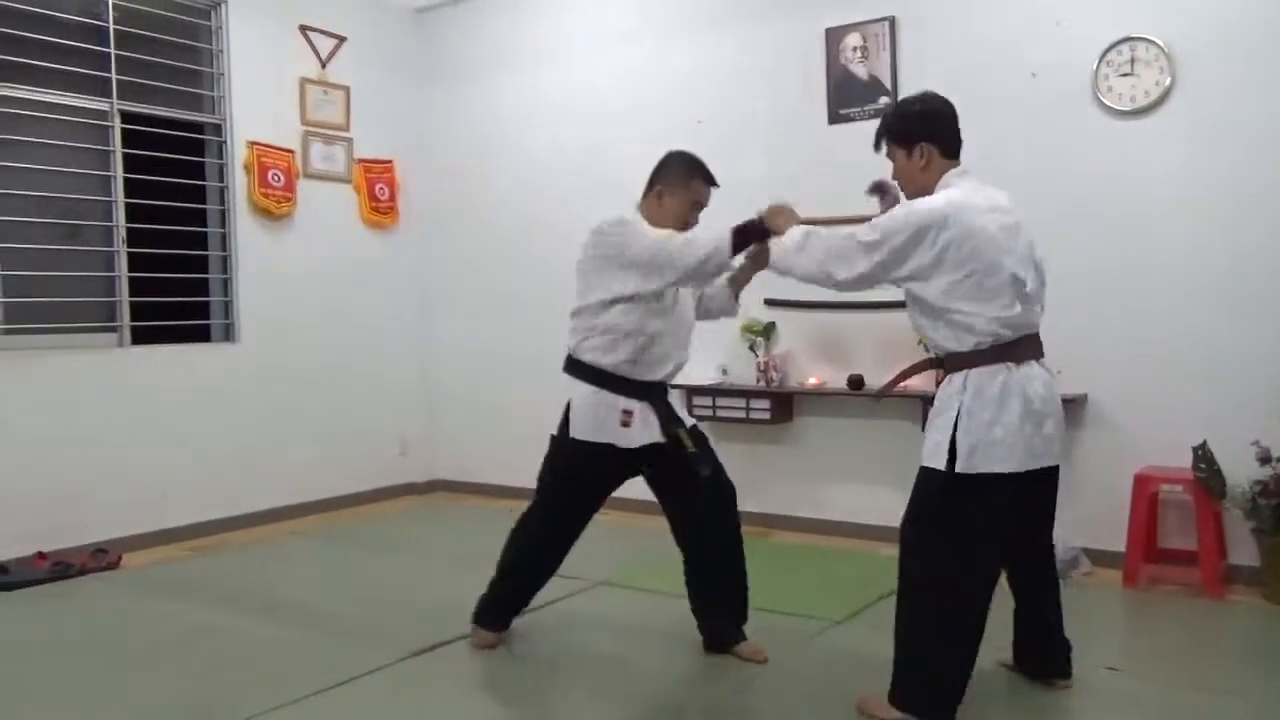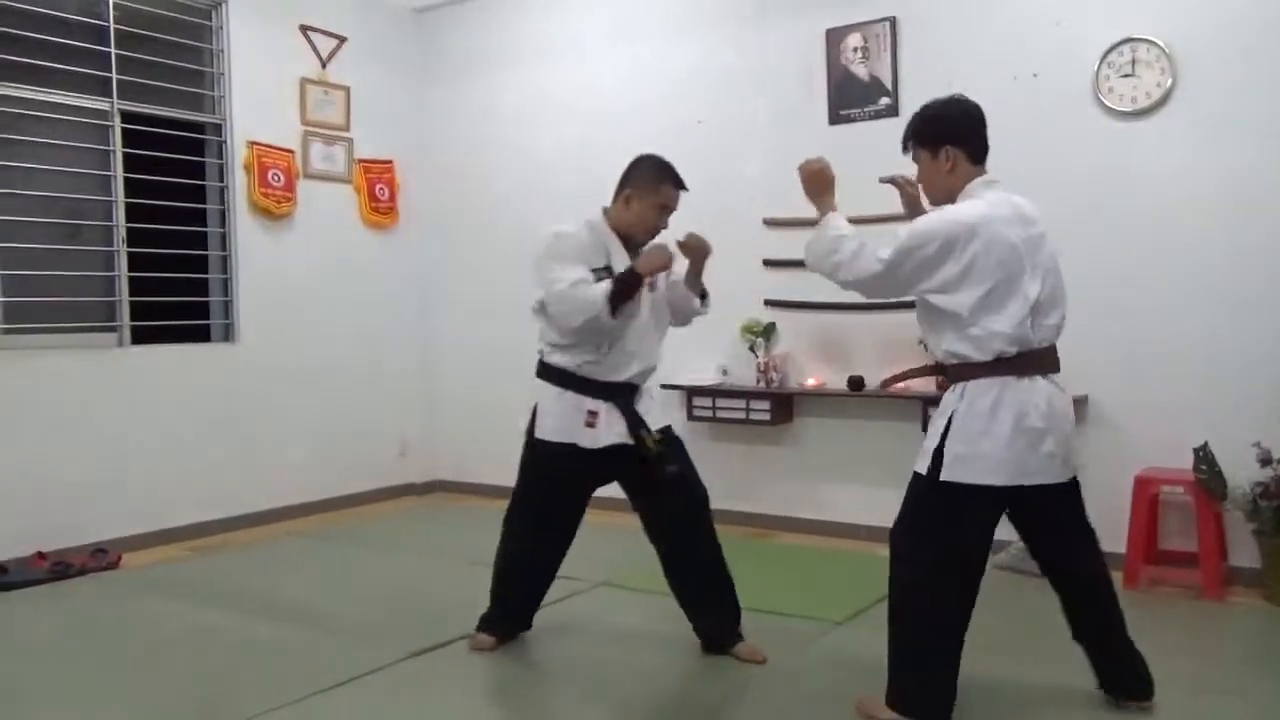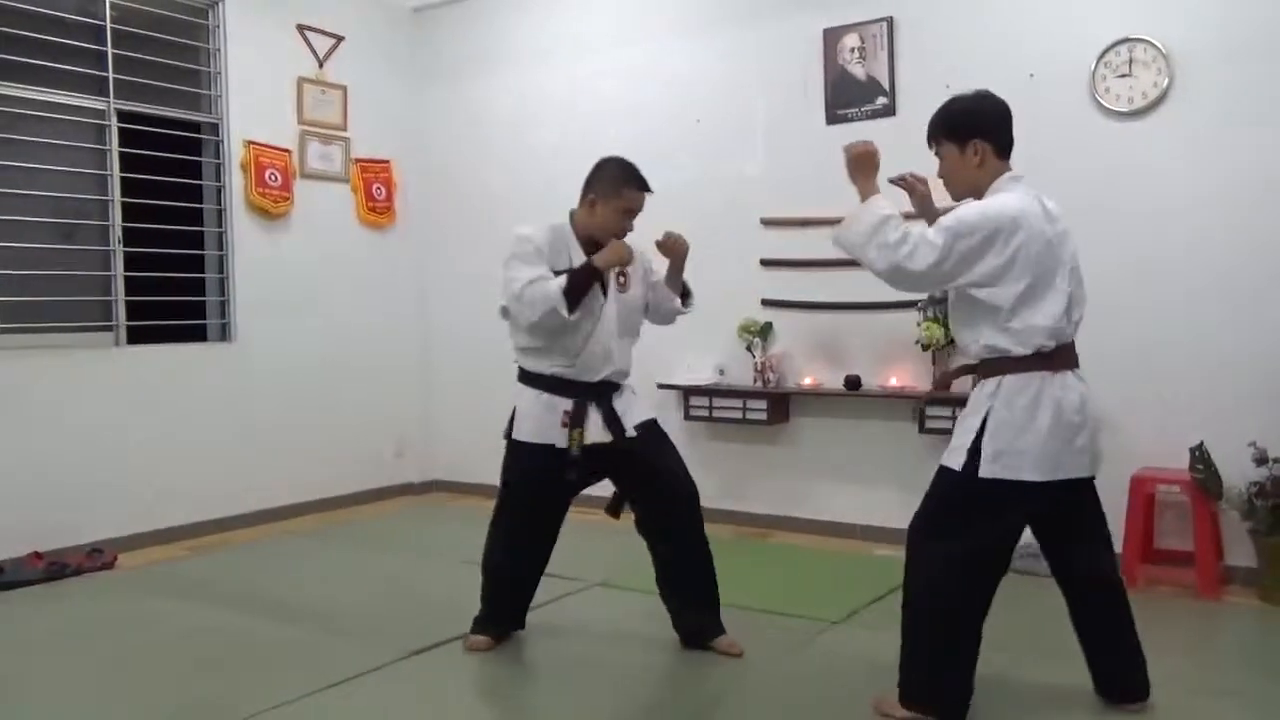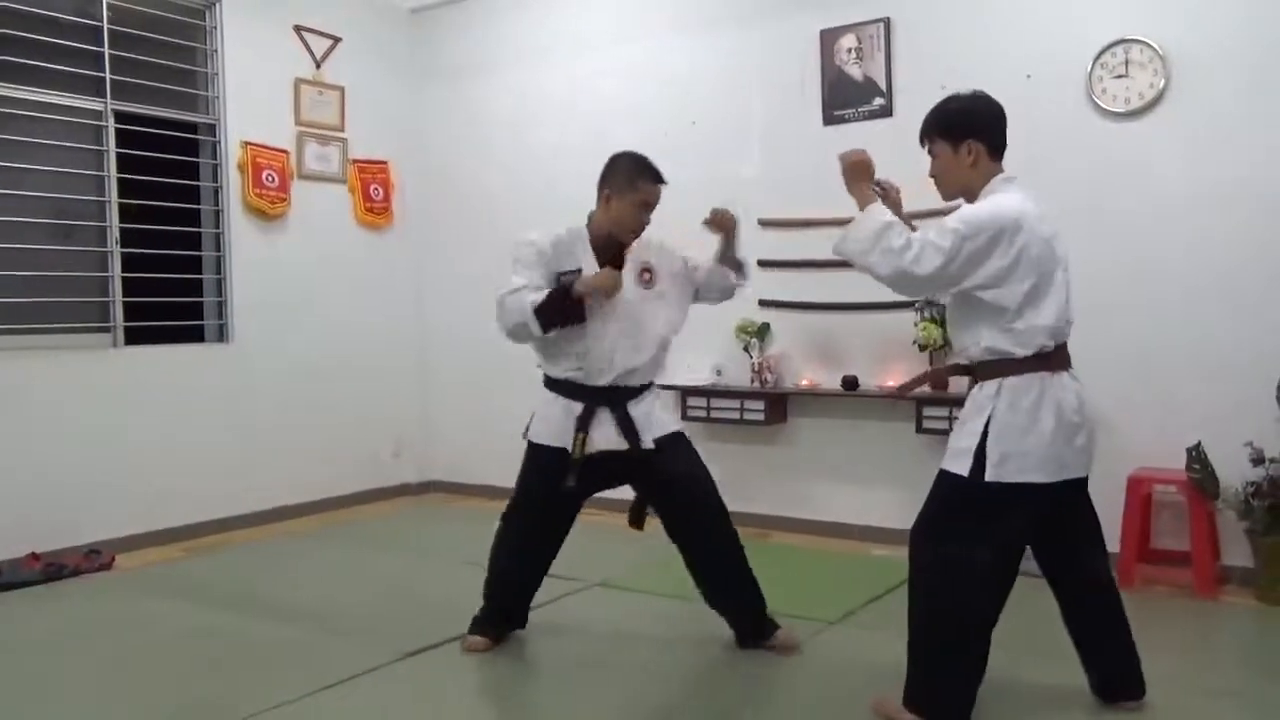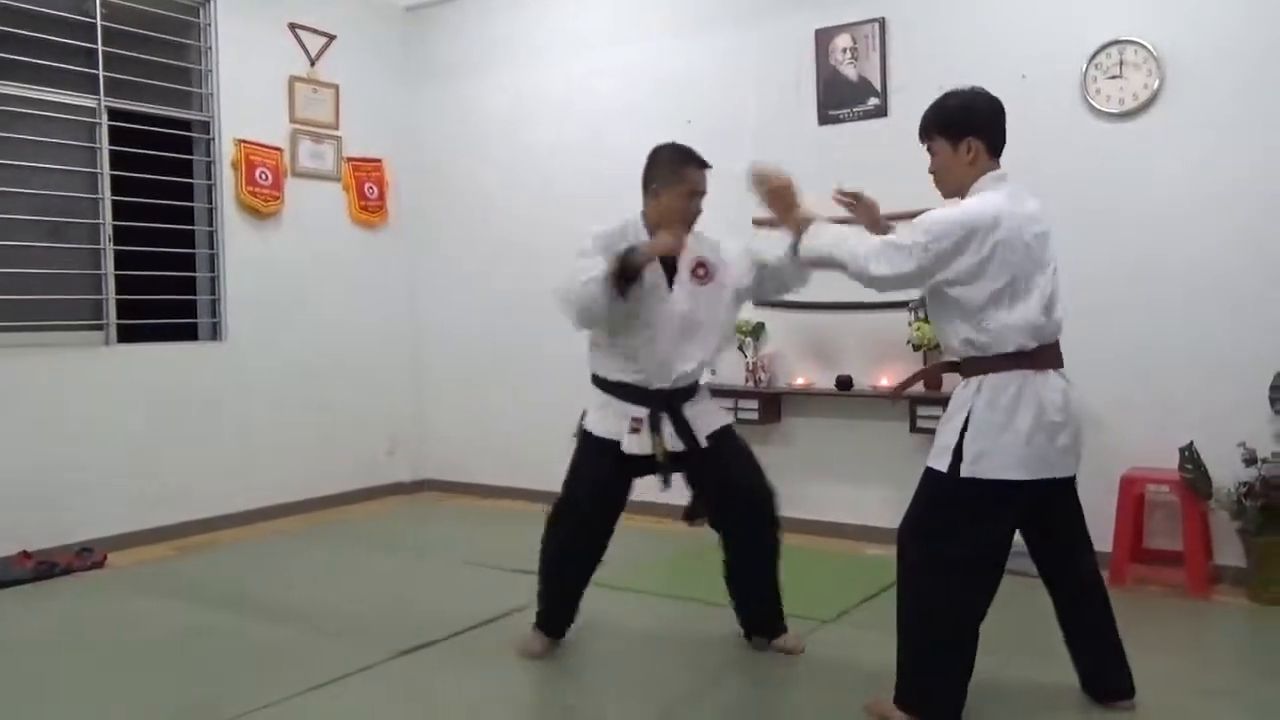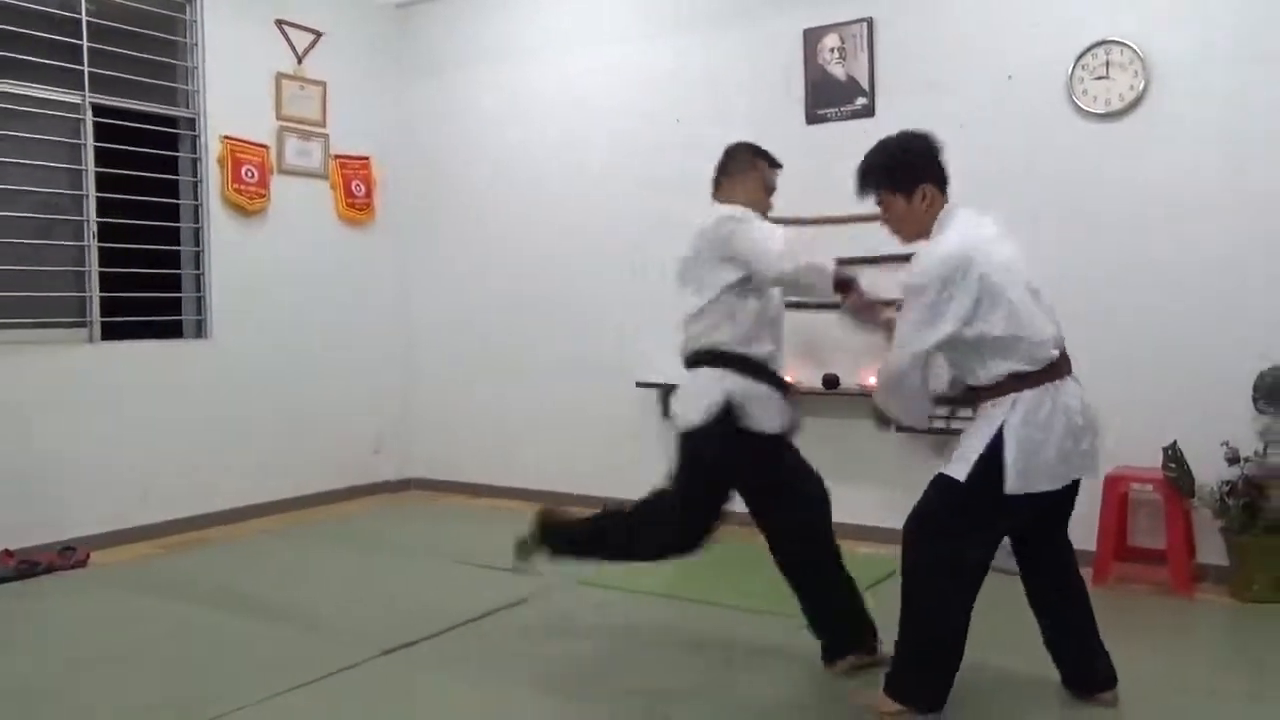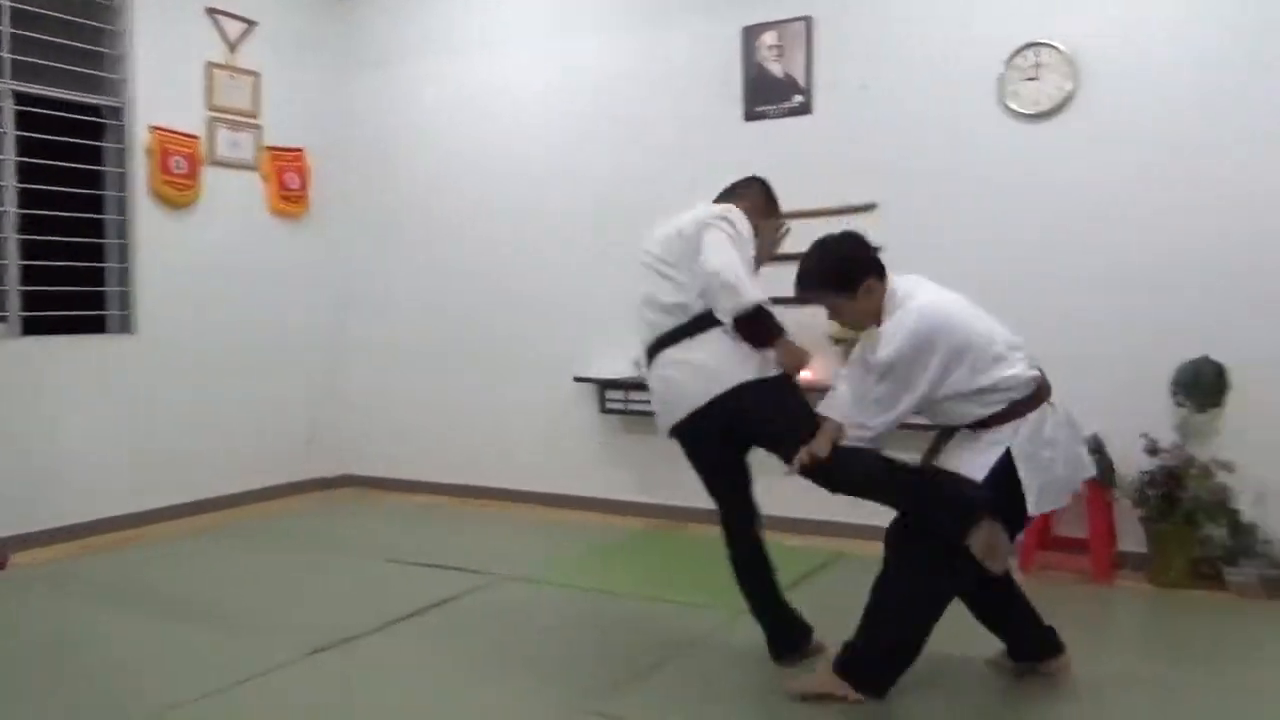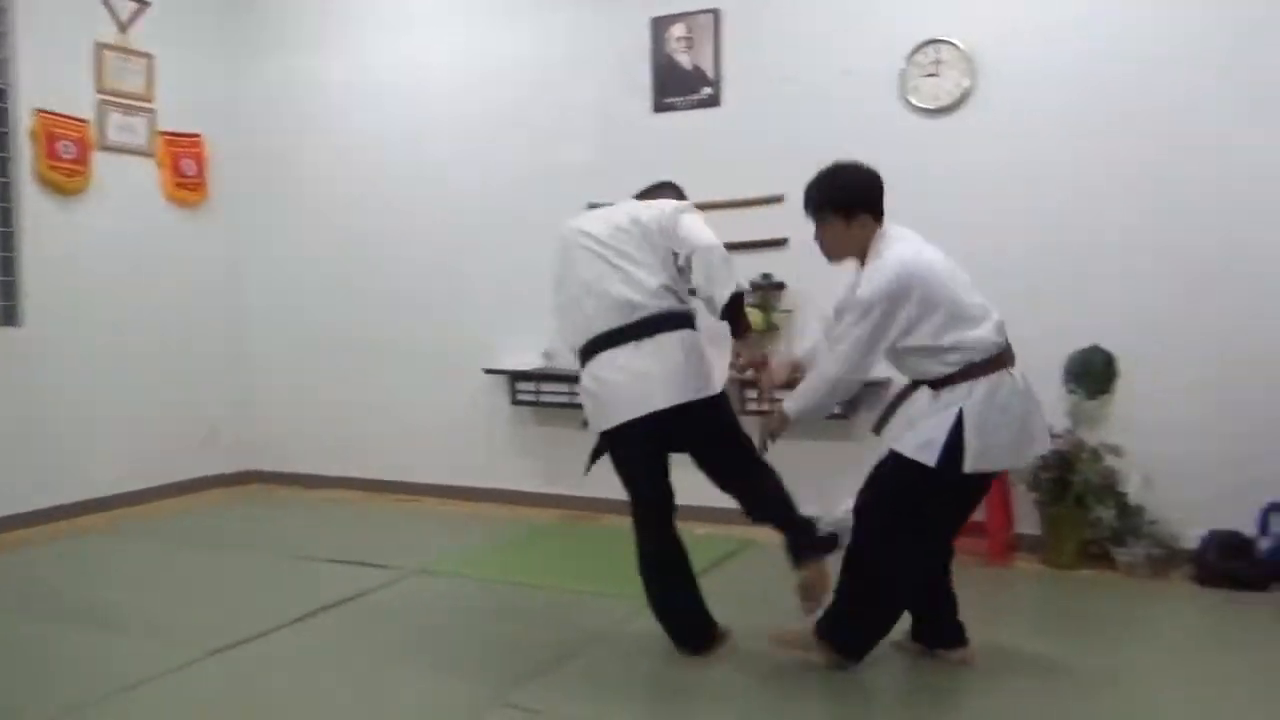
dt=0.2s
person 1, frame 1
left shoulder: (928, 217)
right shoulder: (996, 205)
left elbow: (842, 265)
left wrist: (786, 233)
right wrist: (895, 220)
left hip: (982, 398)
right hip: (1028, 390)
left knee: (939, 551)
right knee: (1025, 540)
right ankle: (1045, 657)
person 1, frame 2
left shoulder: (952, 227)
right shoulder: (1021, 214)
left elbow: (869, 272)
left wrist: (825, 208)
right wrist: (921, 217)
left hip: (987, 410)
right hip: (1042, 402)
left knee: (925, 550)
right knee: (1069, 550)
person 1, frame 3
left shoulder: (990, 218)
right shoulder: (1039, 211)
left elbow: (907, 264)
right elbow: (959, 261)
left wrist: (868, 189)
right wrist: (932, 216)
left hip: (1015, 406)
right hip: (1061, 399)
left knee: (945, 546)
right knee: (1082, 550)
person 1, frame 4
left shoulder: (990, 219)
right shoulder: (1018, 211)
left elbow: (909, 269)
right elbow: (941, 266)
left wrist: (864, 199)
right wrist: (898, 218)
left hip: (1013, 409)
right hip: (1051, 403)
left knee: (949, 551)
right knee: (1073, 552)
person 1, frame 5
left shoulder: (972, 220)
right shoulder: (1021, 209)
left elbow: (884, 265)
right elbow: (926, 257)
left wrist: (799, 223)
right wrist: (883, 227)
left hip: (998, 406)
right hip: (1042, 398)
left knee: (935, 550)
right knee: (1063, 546)
person 1, frame 6
left shoulder: (940, 261)
right shoulder: (974, 234)
left elbow: (910, 361)
left wrist: (895, 404)
right wrist: (884, 319)
left hip: (1020, 421)
right hip: (1057, 409)
left knee: (939, 545)
right knee: (1044, 550)
person 1, frame 7
left shoulder: (906, 335)
right shoulder: (903, 297)
left elbow: (869, 416)
right elbow: (861, 371)
left wrist: (827, 448)
right wrist: (826, 430)
left hip: (1016, 444)
right hip: (1020, 435)
left knee: (922, 548)
right knee: (965, 550)
left ankle: (857, 675)
right ankle: (1036, 648)
person 1, frame 8
left shoulder: (888, 278)
right shoulder: (892, 249)
left elbow: (846, 365)
right elbow: (848, 326)
left wrist: (788, 412)
right wrist: (796, 366)
left hip: (975, 405)
right hip: (974, 395)
left knee: (885, 515)
right knee: (922, 515)
left ankle: (838, 638)
right ankle: (939, 634)
person 2, frame 1
left shoulder: (670, 255)
right shoulder: (614, 236)
left elbow: (705, 301)
right elbow: (692, 251)
left wrist: (749, 268)
right wrist: (760, 231)
left hip: (655, 406)
right hip: (600, 404)
left knee: (713, 505)
right knee: (554, 517)
left ankle: (724, 629)
right ankle: (495, 612)
person 2, frame 2
left shoulder: (644, 256)
right shoulder: (568, 242)
left elbow: (681, 311)
right elbow: (573, 312)
left wrist: (694, 270)
right wrist: (635, 275)
left hip: (631, 407)
right hip: (570, 409)
left knee: (686, 510)
right knee: (537, 520)
left ankle: (720, 630)
right ankle: (503, 619)
person 2, frame 3
left shoulder: (625, 257)
right shoulder: (533, 245)
left elbow: (664, 309)
right elbow: (533, 310)
left wrist: (676, 266)
right wrist: (593, 268)
left hip: (615, 406)
right hip: (549, 410)
left knee: (674, 503)
right knee: (521, 522)
left ankle: (700, 624)
right ankle: (496, 618)
person 2, frame 4
left shoulder: (658, 256)
right shoulder: (546, 250)
left elbow: (718, 286)
right elbow: (513, 318)
left wrist: (728, 243)
right wrist: (579, 292)
left hip: (639, 415)
right hip: (568, 416)
left knee: (701, 512)
right knee: (530, 523)
left ankle: (753, 624)
right ankle: (497, 619)
person 2, frame 5
left shoulder: (713, 253)
right shoulder: (610, 245)
left elbow: (774, 278)
right elbow: (583, 306)
right wrist: (641, 258)
left hip: (688, 412)
right hip: (619, 415)
left knee: (750, 506)
right knee: (575, 524)
left ankle: (764, 624)
right ankle: (550, 622)
person 2, frame 6
left shoulder: (719, 235)
right shoulder: (734, 225)
right elbow: (786, 264)
right wrist: (846, 284)
left hip: (738, 401)
right hip: (728, 399)
left knee: (802, 506)
right knee: (682, 522)
left ankle: (847, 638)
right ankle: (557, 532)
person 2, frame 7
left shoulder: (667, 235)
right shoulder: (723, 219)
right elbow: (723, 279)
left wrist: (753, 260)
right wrist: (777, 338)
left hip: (672, 381)
right hip: (720, 371)
left knee: (737, 515)
right knee: (832, 460)
left ankle: (787, 637)
right ankle: (966, 517)
person 2, frame 8
left shoulder: (576, 232)
right shoulder: (674, 214)
right elbow: (705, 253)
right wrist: (743, 330)
left hip: (606, 380)
right hip: (671, 366)
left knee: (652, 514)
right knee: (744, 470)
left ankle: (694, 629)
right ankle: (808, 552)
